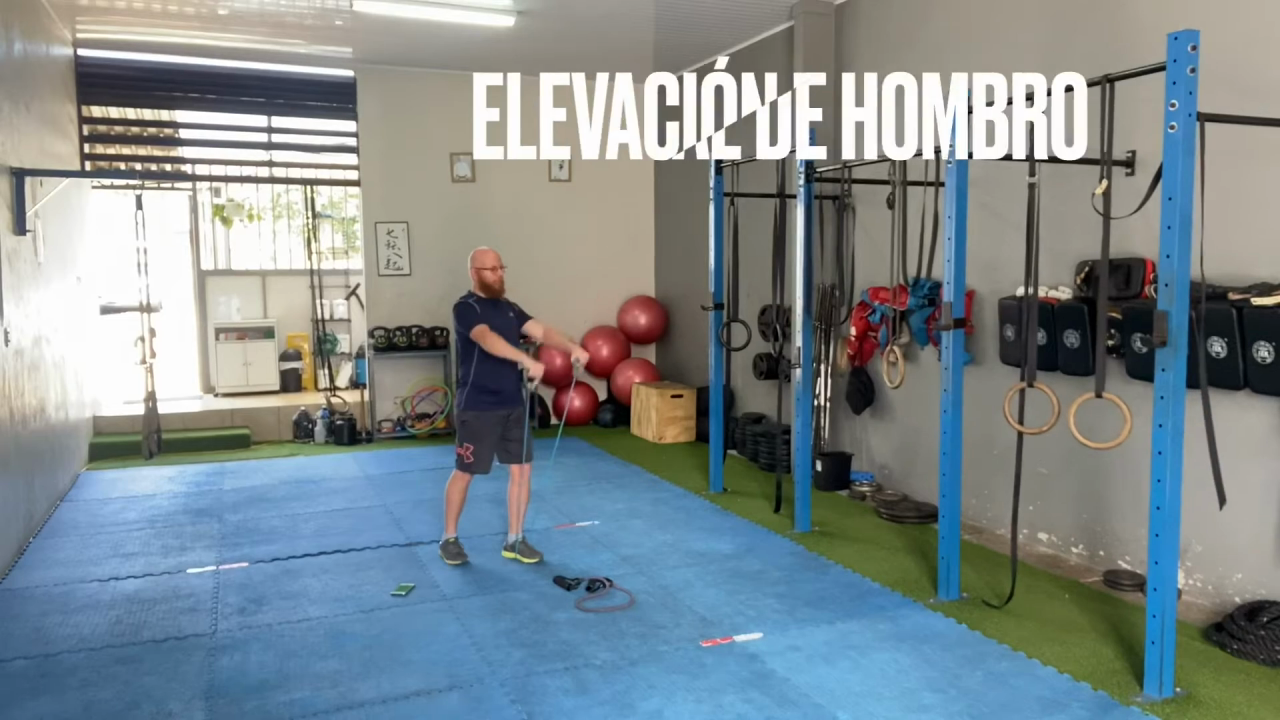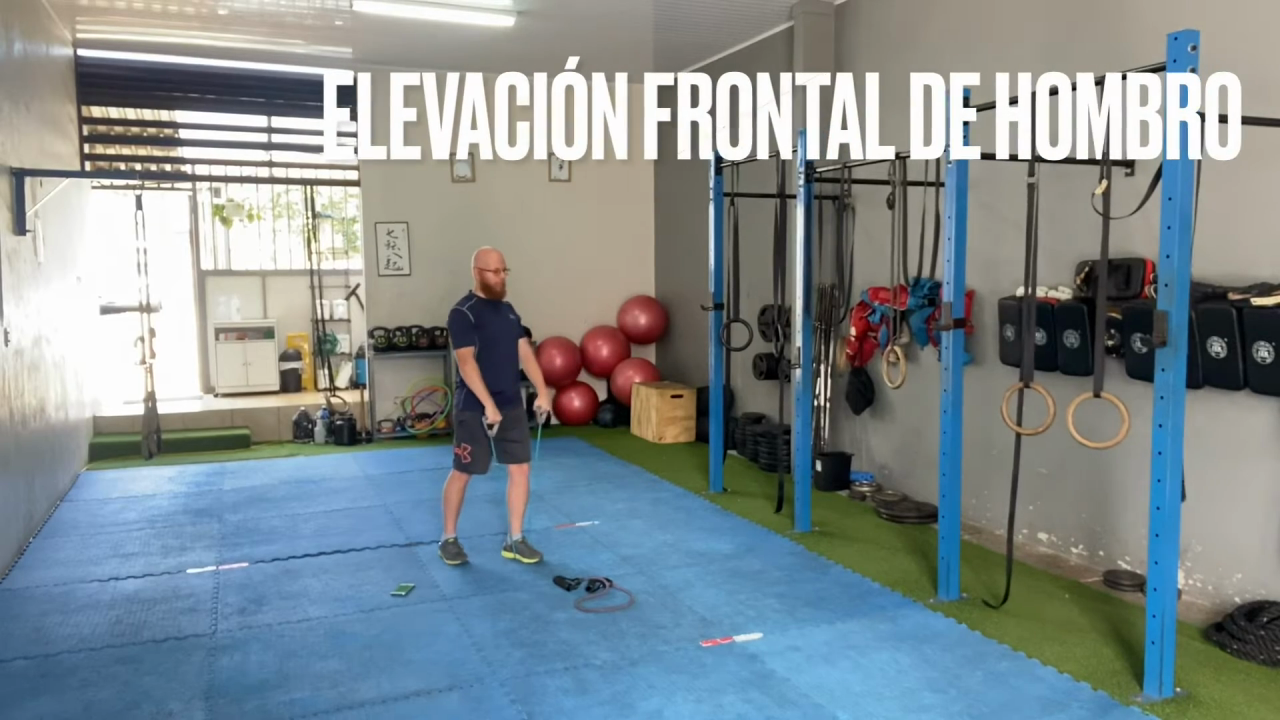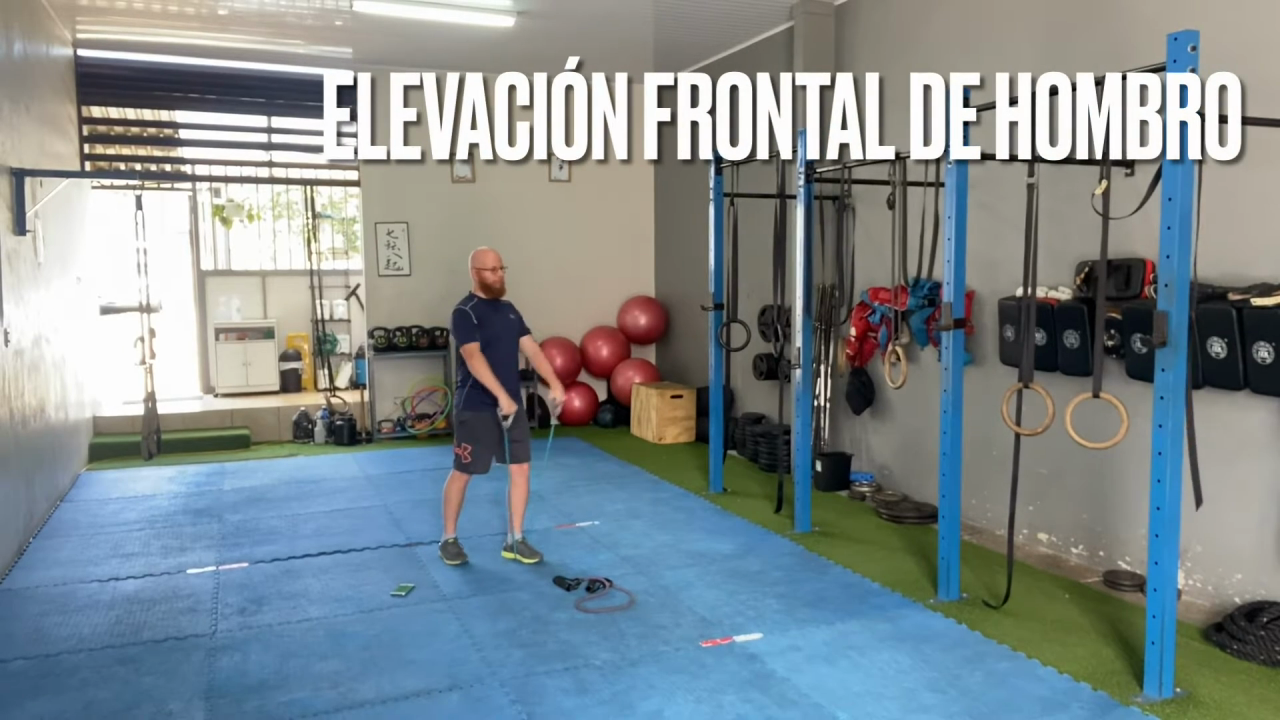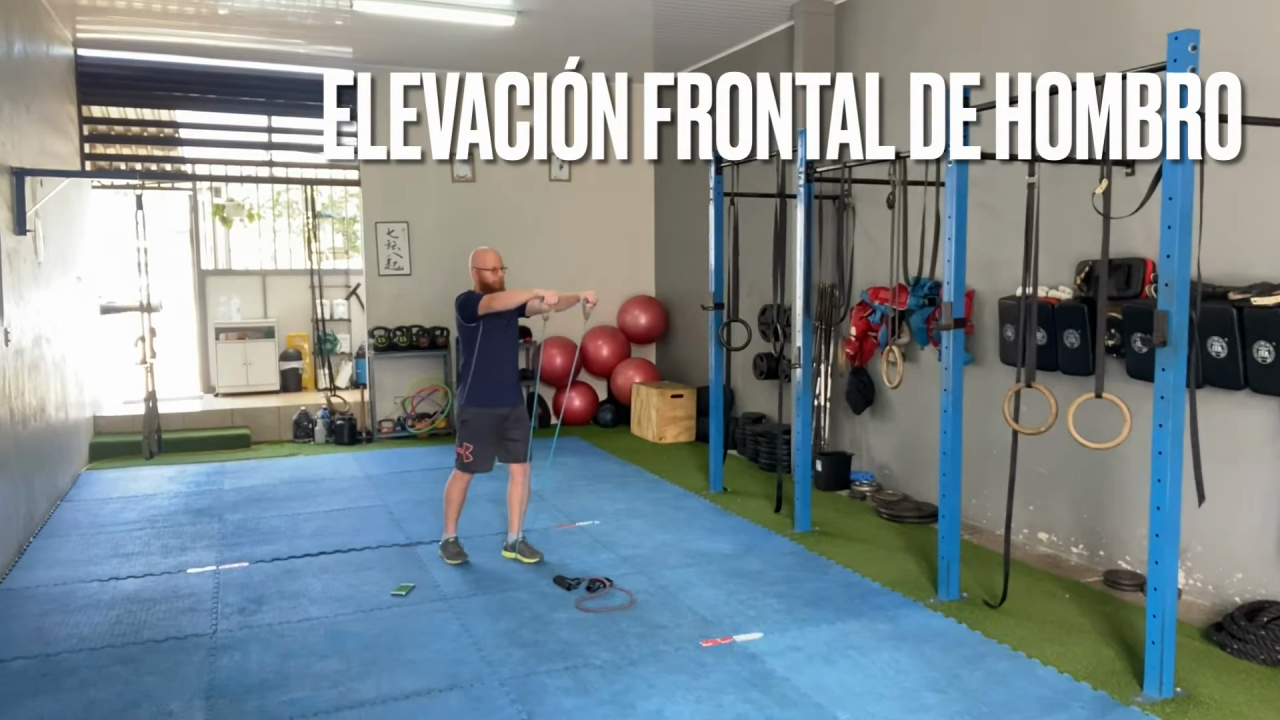
dt=0.7s
person 1, frame 1
left shoulder: (508, 306)
right shoulder: (466, 307)
left elbow: (541, 331)
right elbow: (487, 339)
left wrist: (572, 347)
right wrist: (526, 360)
left hip: (513, 404)
right hip: (477, 408)
left knee: (522, 468)
right knee: (464, 472)
left ankle: (515, 540)
right ankle: (449, 538)
person 1, frame 2
left shoulder: (508, 310)
right shoulder: (463, 313)
left elbow: (525, 353)
right elbow: (466, 363)
left wrist: (542, 392)
right wrist: (488, 405)
left hip: (513, 406)
right hip: (475, 409)
left knee: (520, 469)
right knee: (462, 473)
left ankle: (515, 539)
right ankle: (448, 538)
person 1, frame 3
left shoulder: (509, 309)
right shoulder: (465, 313)
left elbow: (531, 348)
right elbow: (473, 358)
left wrist: (554, 384)
right wrist: (502, 395)
left hip: (514, 405)
right hip: (475, 410)
left knee: (521, 468)
right knee: (462, 473)
left ankle: (515, 539)
right ankle: (449, 539)
person 1, frame 4
left shoulder: (510, 303)
right shoulder: (467, 303)
left elbow: (547, 306)
right elbow: (494, 303)
left wrist: (577, 298)
right wrist: (537, 293)
left hip: (513, 403)
right hip: (477, 407)
left knee: (521, 469)
right knee: (464, 472)
left ankle: (514, 539)
right ankle: (449, 538)
